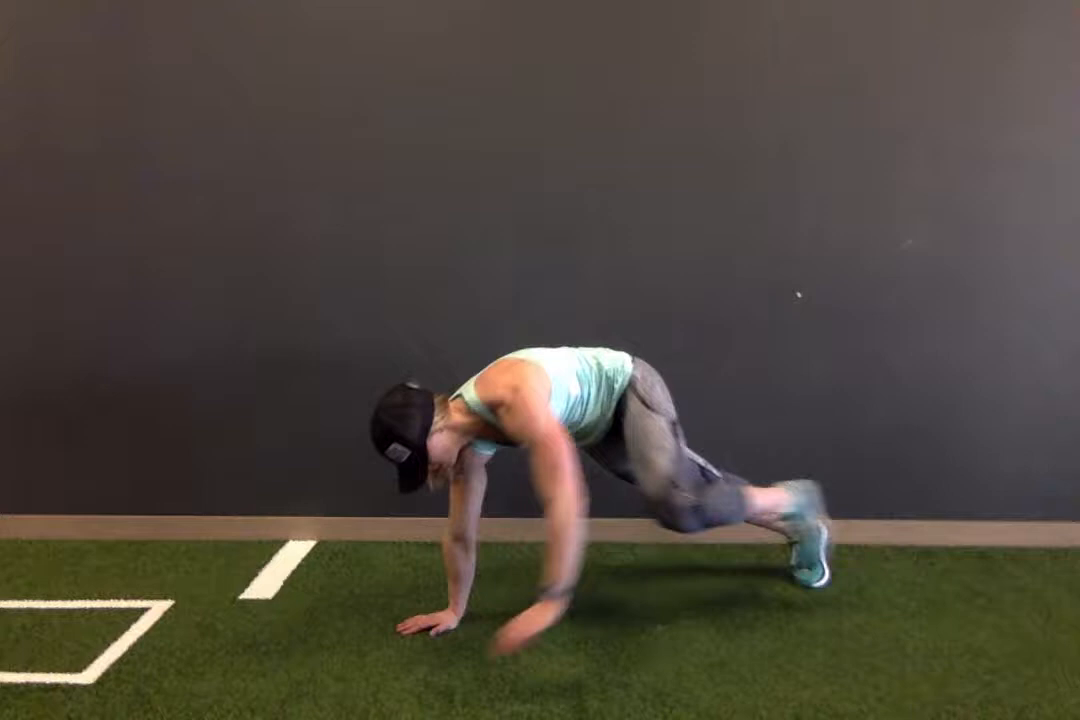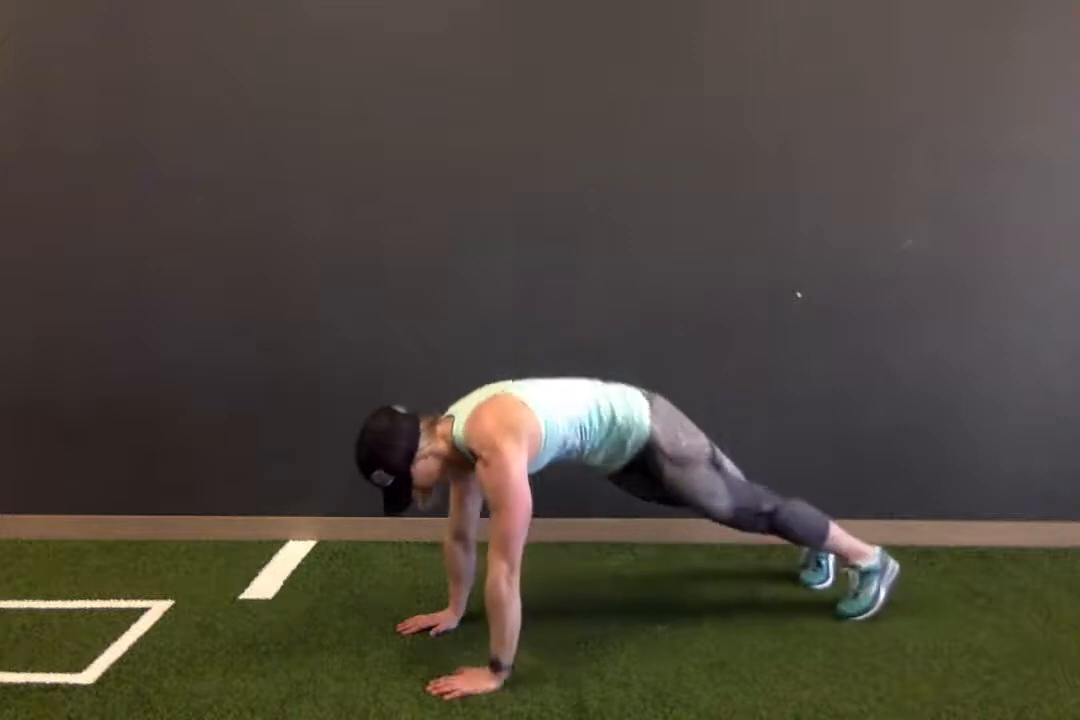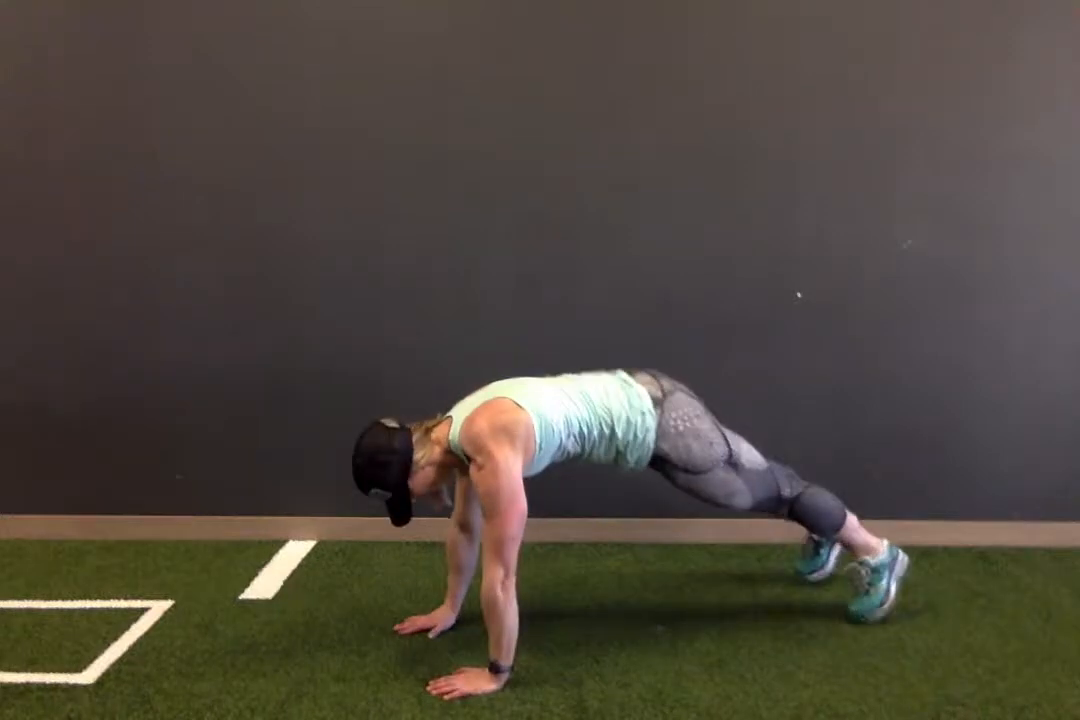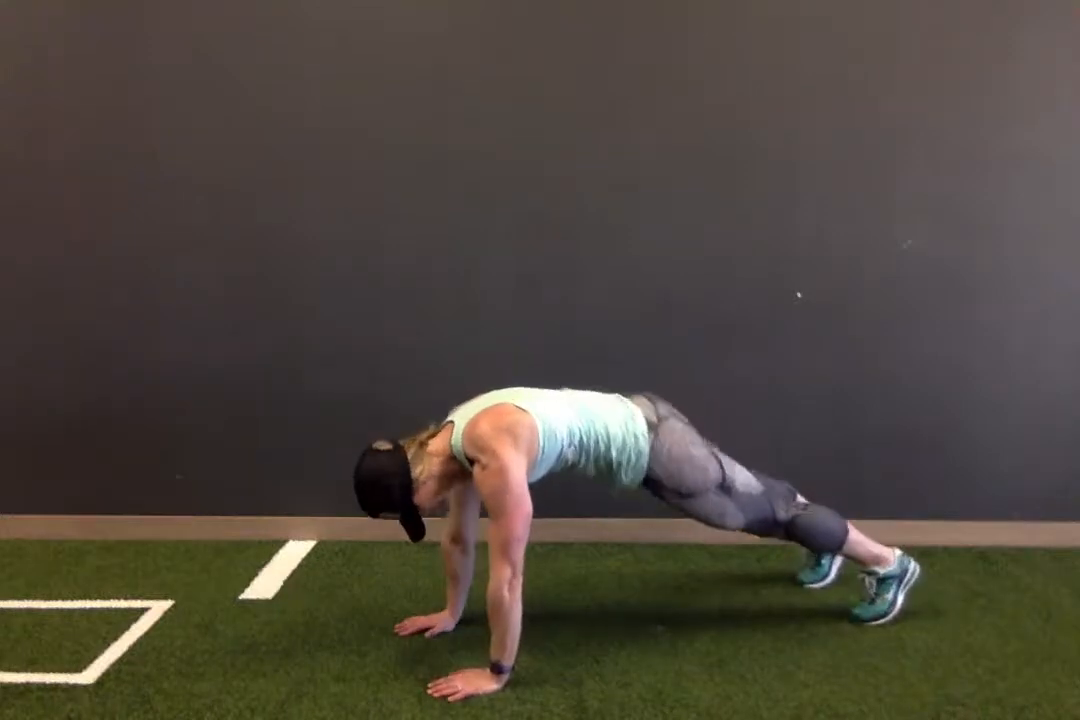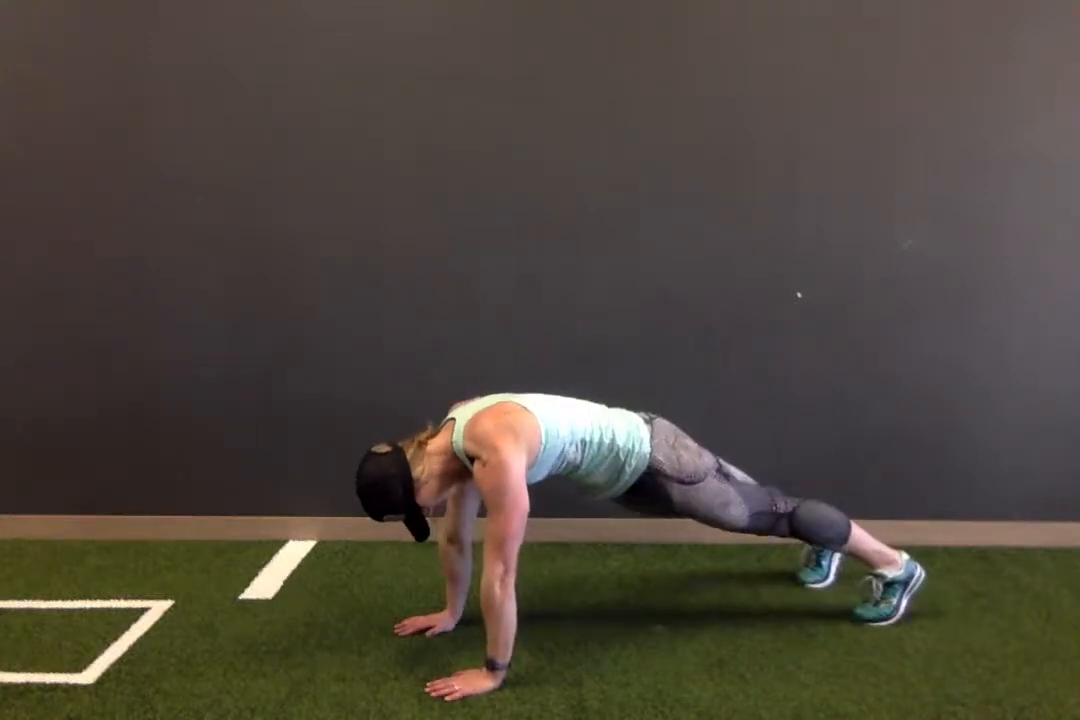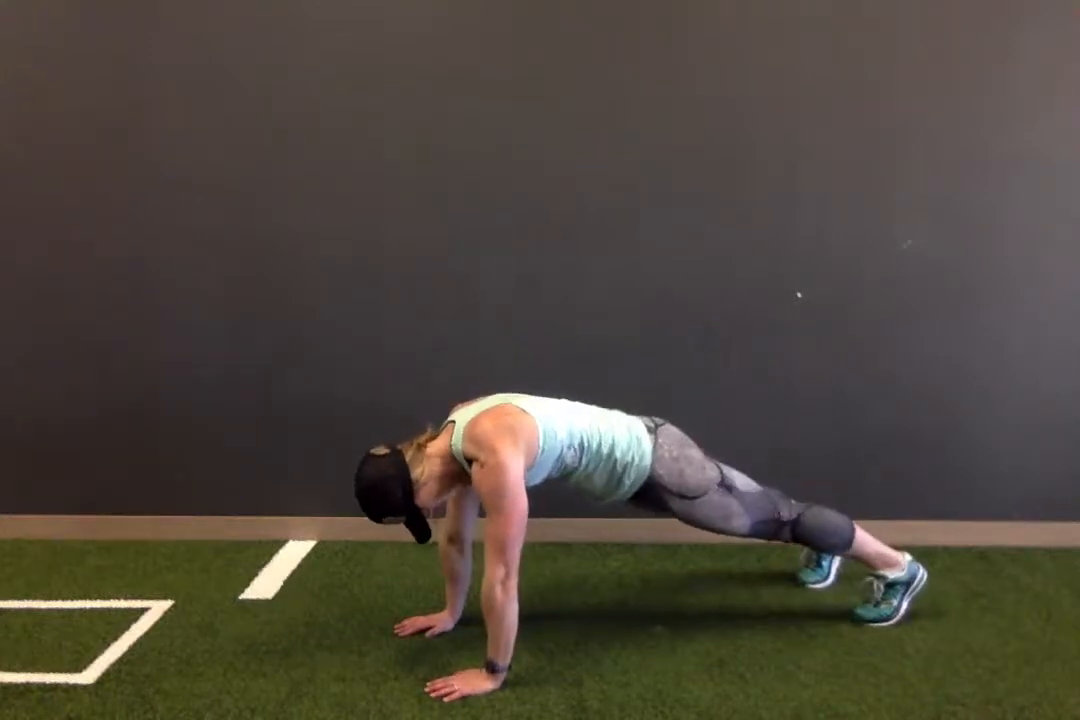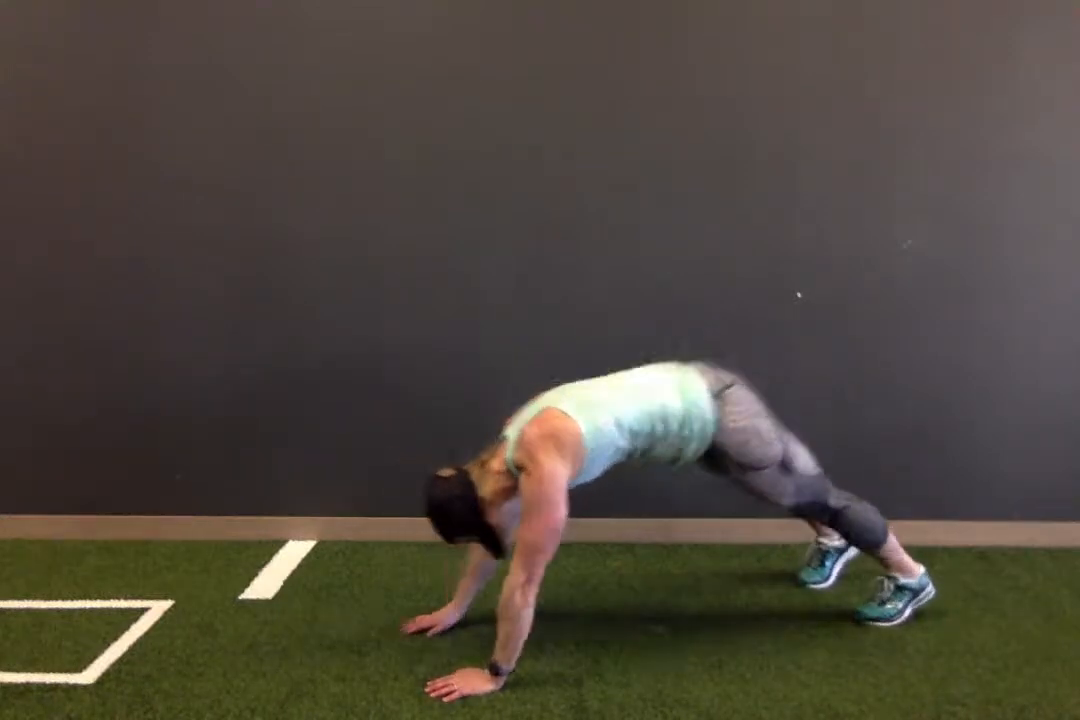
dt=0.3s
person 1, frame 1
left shoulder: (514, 399)
right shoulder: (464, 428)
left elbow: (567, 496)
right elbow: (460, 531)
left wrist: (554, 598)
right wrist: (454, 608)
left hip: (626, 384)
right hip: (596, 423)
left knee: (674, 505)
right knee: (681, 475)
left ankle: (791, 500)
right ankle: (795, 533)
person 1, frame 2
left shoulder: (495, 446)
right shoulder: (453, 438)
left elbow: (505, 568)
right elbow: (460, 534)
left wrist: (495, 672)
right wrist: (453, 610)
left hip: (646, 428)
right hip: (617, 448)
left knee: (746, 505)
right knee: (713, 498)
left ankle: (869, 561)
right ankle: (813, 545)
person 1, frame 3
left shoulder: (489, 452)
right shoulder: (456, 433)
left elbow: (500, 573)
right elbow: (465, 528)
left wrist: (495, 672)
right wrist: (449, 609)
left hip: (658, 423)
right hip: (640, 397)
left knee: (769, 488)
right knee: (749, 482)
left ankle: (879, 557)
right ankle: (821, 532)
person 1, frame 4
left shoulder: (493, 454)
right shoulder: (454, 438)
left elbow: (506, 573)
right elbow: (458, 537)
left wrist: (496, 673)
right wrist: (450, 613)
left hip: (650, 442)
right hip: (635, 422)
left knee: (760, 513)
right knee: (742, 492)
left ankle: (888, 564)
right ankle: (805, 510)
person 1, frame 5
left shoulder: (494, 450)
right shoulder: (453, 436)
left elbow: (500, 571)
right elbow: (455, 536)
left wrist: (494, 670)
right wrist: (452, 612)
left hip: (646, 454)
right hip: (625, 465)
left knee: (761, 508)
right knee: (747, 504)
left ankle: (895, 568)
right ankle: (822, 546)
person 1, frame 6
left shoulder: (492, 454)
right shoulder: (453, 439)
left elbow: (502, 573)
right elbow: (455, 537)
left wrist: (493, 672)
right wrist: (451, 612)
left hip: (648, 459)
right hip: (629, 454)
left knee: (766, 514)
right knee: (749, 505)
left ankle: (897, 568)
right ankle: (822, 547)
person 1, frame 7
left shoulder: (544, 463)
right shoulder: (512, 446)
left elbow: (523, 581)
right elbow: (492, 533)
left wrist: (493, 674)
right wrist: (456, 607)
left hip: (716, 412)
right hip: (691, 391)
left knee: (814, 496)
right knee: (792, 488)
left ankle: (910, 578)
right ankle: (831, 546)
